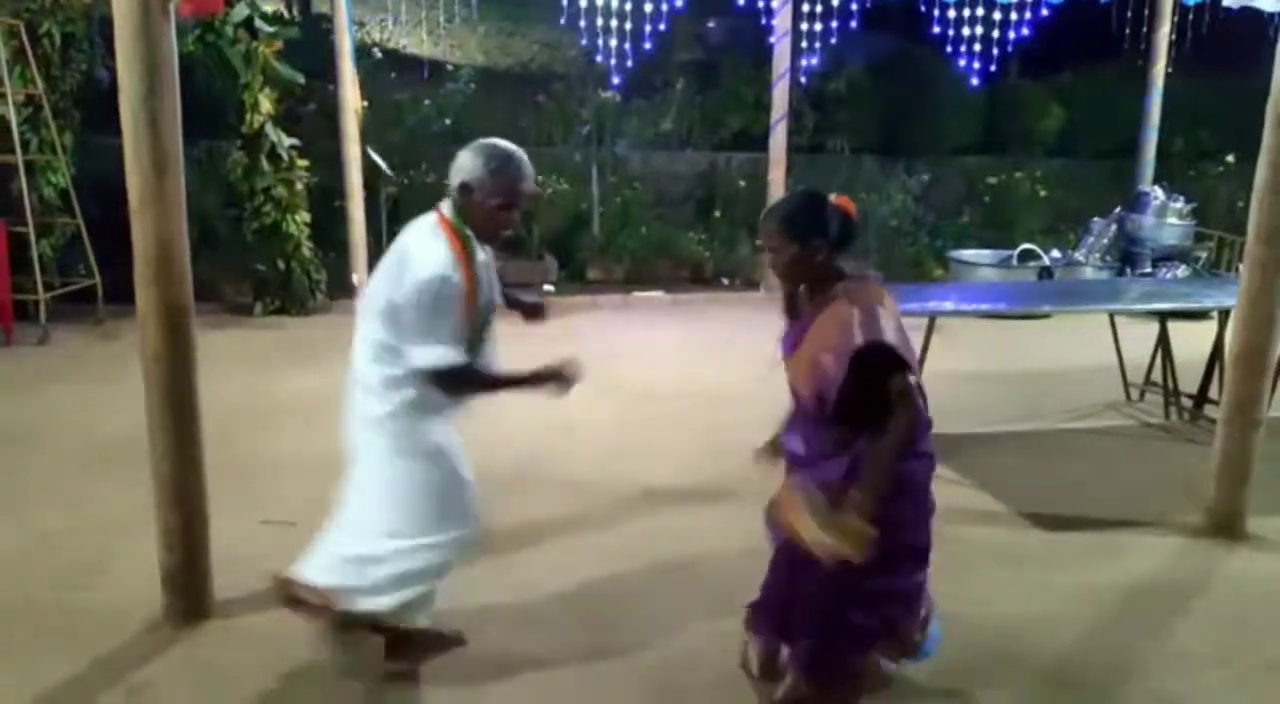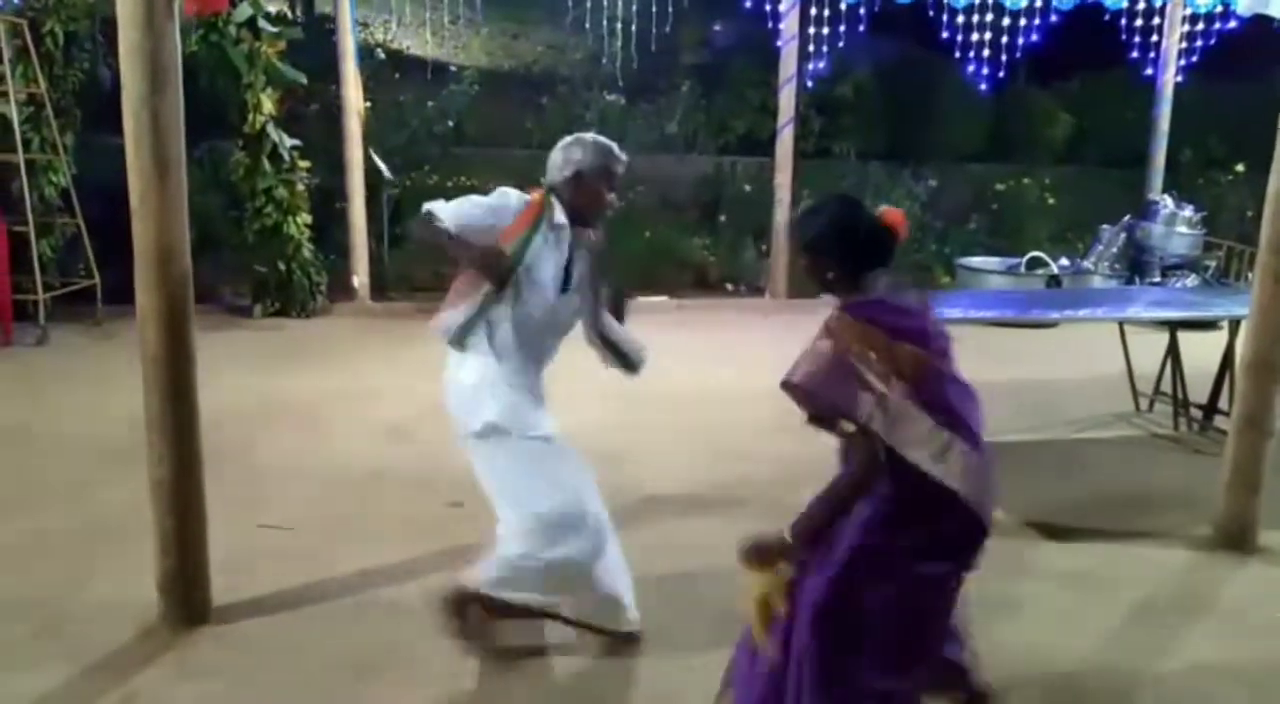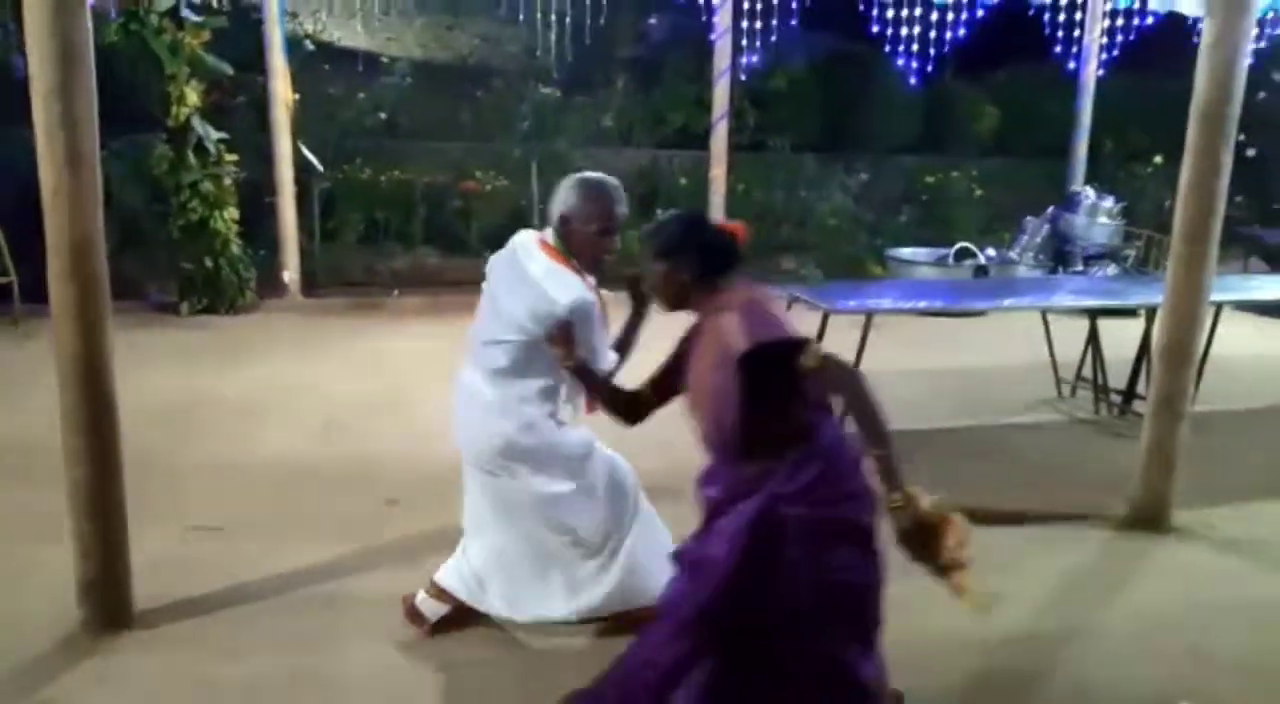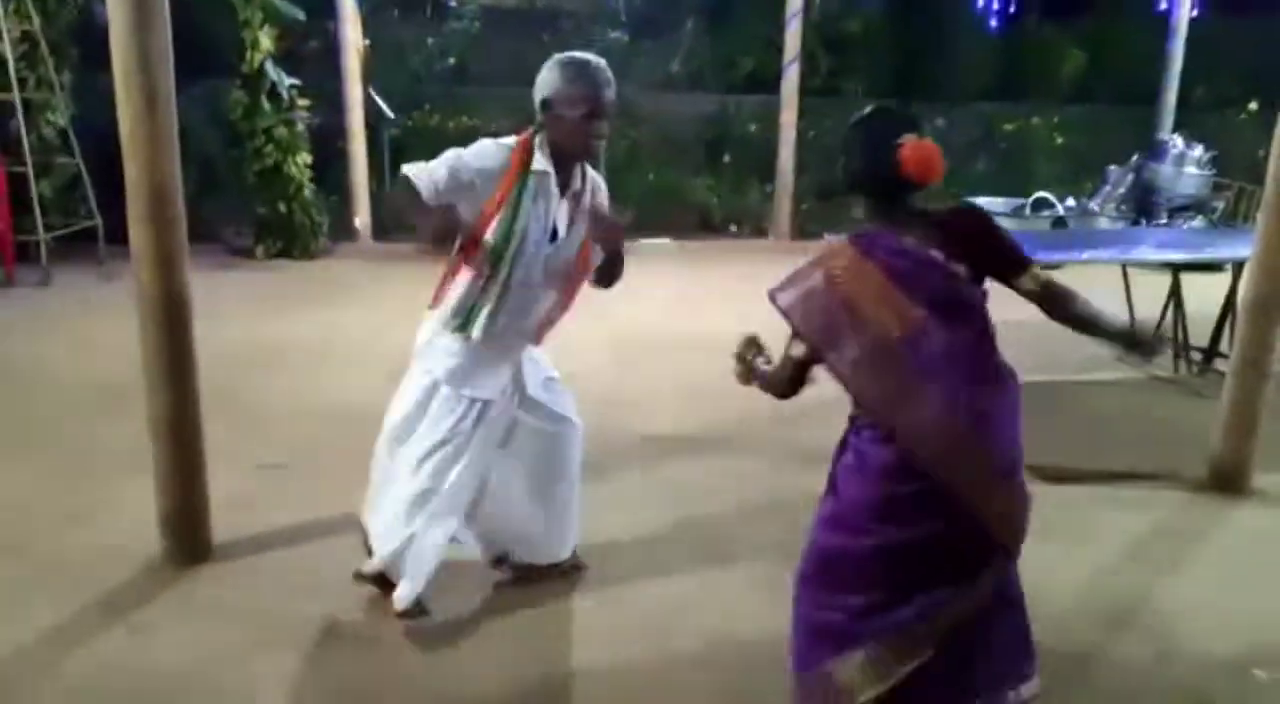
dt=1s
person 1, frame 1
left shoulder: (862, 309)
right shoulder: (800, 299)
left elbow: (907, 410)
left wrist: (866, 498)
right wrist: (788, 435)
left hip: (873, 462)
right hip: (827, 457)
left knee: (844, 570)
person 1, frame 2
left shoulder: (844, 339)
right shoulder: (900, 305)
left elbow: (867, 463)
left wrist: (790, 542)
left hip: (916, 499)
right hip: (946, 477)
person 1, frame 3
left shoulder: (741, 314)
right shoulder: (701, 337)
left elbow: (842, 379)
right elbow: (634, 409)
left wrist: (895, 492)
right wrist: (576, 367)
left hip: (806, 498)
right hip: (754, 501)
left knee: (821, 650)
right knee: (702, 619)
person 1, frame 4
left shoulder: (838, 272)
right shoulder: (966, 230)
left elbow: (786, 381)
right elbow: (1052, 297)
left wrist: (752, 366)
right wrist: (1126, 335)
left hip: (897, 457)
right hip: (979, 447)
left knee: (846, 591)
right knee: (976, 568)
person 2, frame 1
left shoulder: (440, 232)
right shoulder: (436, 271)
right elbow: (447, 376)
left wrist: (515, 303)
right wrist: (538, 378)
left hip: (411, 407)
right hip: (396, 410)
left knee: (436, 516)
right knee: (439, 525)
left ankle: (401, 624)
right ankle: (324, 586)
person 2, frame 2
left shoulder: (583, 246)
right shoulder: (515, 210)
left elbow: (597, 322)
right elbow: (429, 222)
right wrist: (471, 253)
left hip: (519, 385)
right hip: (489, 382)
left knee: (527, 493)
right knee: (555, 502)
left ankle: (512, 595)
right ankle: (480, 595)
person 2, frame 3
left shoulder: (520, 248)
right shoulder: (571, 300)
right elbow: (600, 373)
right wrist: (638, 313)
left hip: (480, 413)
right hip: (516, 427)
left knee: (504, 518)
right knee: (610, 488)
left ankle: (439, 601)
right ankle: (635, 597)
person 2, frame 4
left shoulder: (592, 189)
right shoulder: (494, 162)
left elbow: (606, 275)
right elbow: (410, 185)
left wrist: (613, 243)
right wrist: (433, 222)
left hip: (518, 345)
right hip: (461, 344)
left knee: (553, 435)
right knee: (436, 462)
left ankle: (535, 553)
right ankle: (394, 566)
